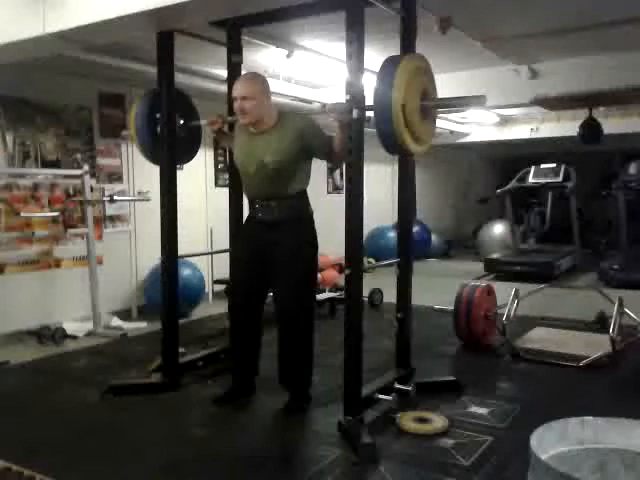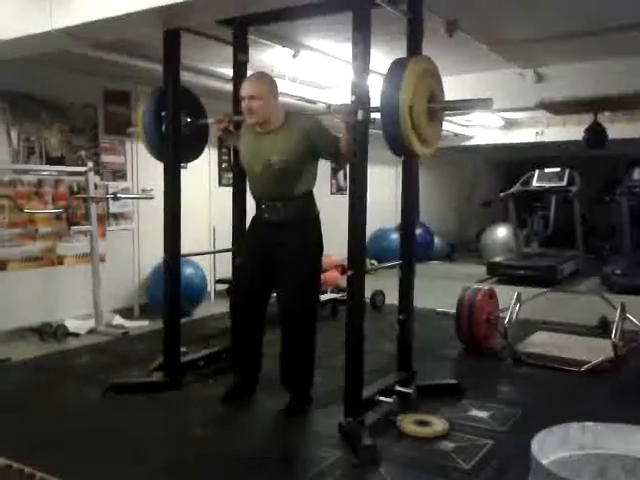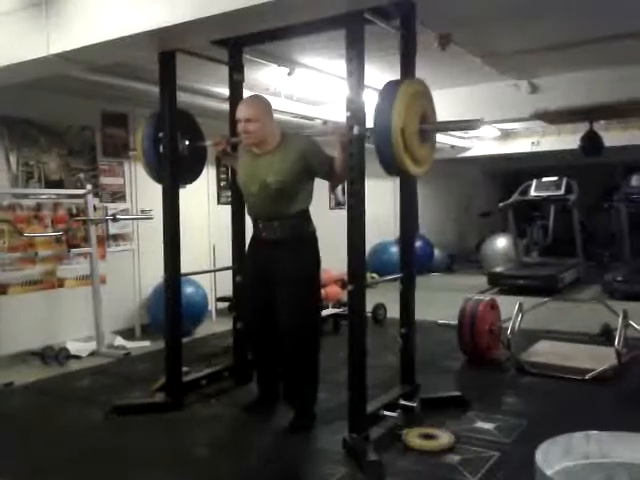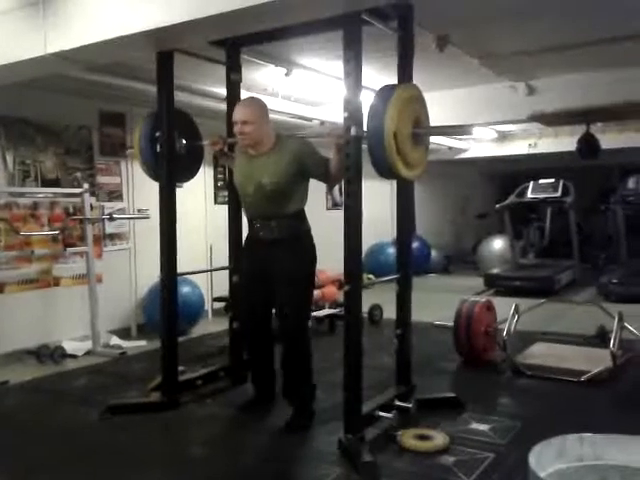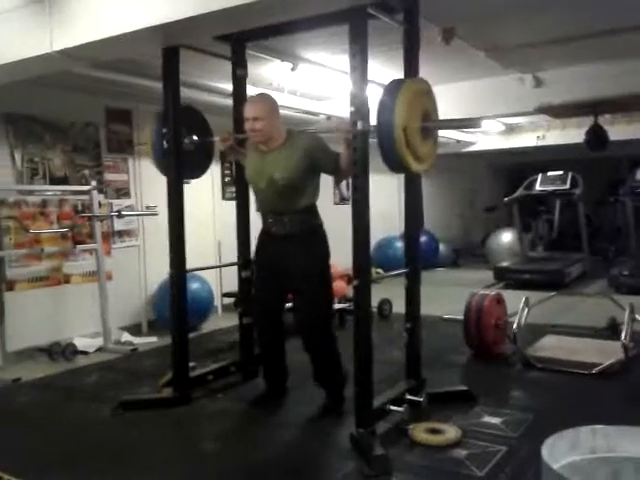
dt=0.2s
person 1, frame 1
left shoulder: (299, 127)
right shoulder: (240, 129)
left elbow: (336, 157)
left wrist: (343, 127)
right wrist: (219, 135)
left hip: (292, 225)
right hip: (255, 224)
left knee: (293, 312)
right knee: (242, 307)
left ankle: (298, 390)
right ankle: (242, 383)
person 1, frame 2
left shoulder: (305, 127)
right shoulder: (247, 129)
left elbow: (342, 157)
left wrist: (349, 128)
right wrist: (226, 133)
left hip: (298, 225)
right hip: (261, 224)
left knee: (296, 312)
right knee: (244, 305)
left ankle: (299, 389)
right ankle: (245, 380)
person 1, frame 3
left shoulder: (301, 148)
right shoulder: (244, 150)
left elbow: (337, 176)
left wrist: (344, 148)
right wrist: (225, 155)
left hip: (295, 243)
right hip: (260, 243)
left knee: (297, 328)
right knee: (258, 324)
left ankle: (303, 406)
right ankle: (268, 392)
person 1, frame 4
left shoulder: (295, 149)
right shoulder: (240, 151)
left elbow: (331, 177)
left wrist: (339, 151)
right wrist: (222, 154)
left hip: (291, 243)
right hip: (256, 242)
left knee: (292, 325)
right knee: (252, 322)
left ankle: (301, 404)
right ankle: (263, 391)
person 1, frame 5
left shoulder: (307, 145)
right shoulder: (253, 147)
left elbow: (342, 171)
left wrist: (348, 145)
right wrist: (232, 151)
left hip: (305, 237)
right hip: (270, 237)
left knee: (312, 319)
right knee: (264, 316)
left ankle: (334, 390)
right ankle: (275, 385)
